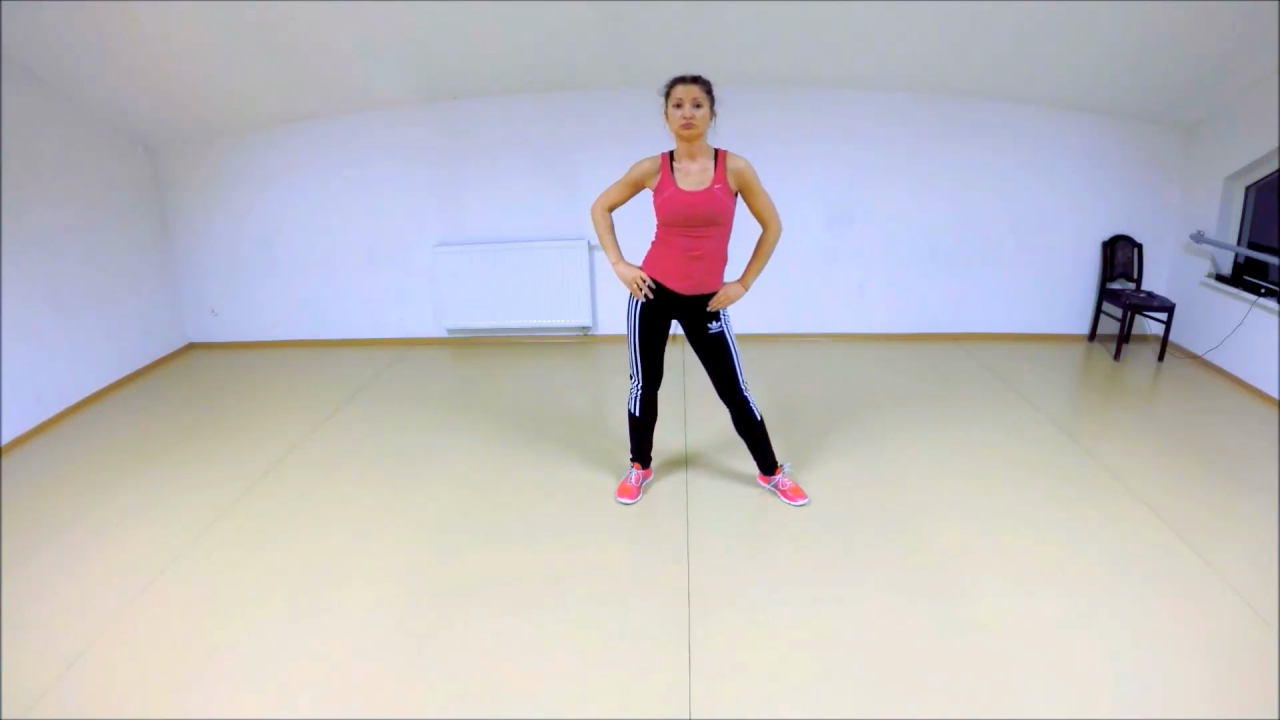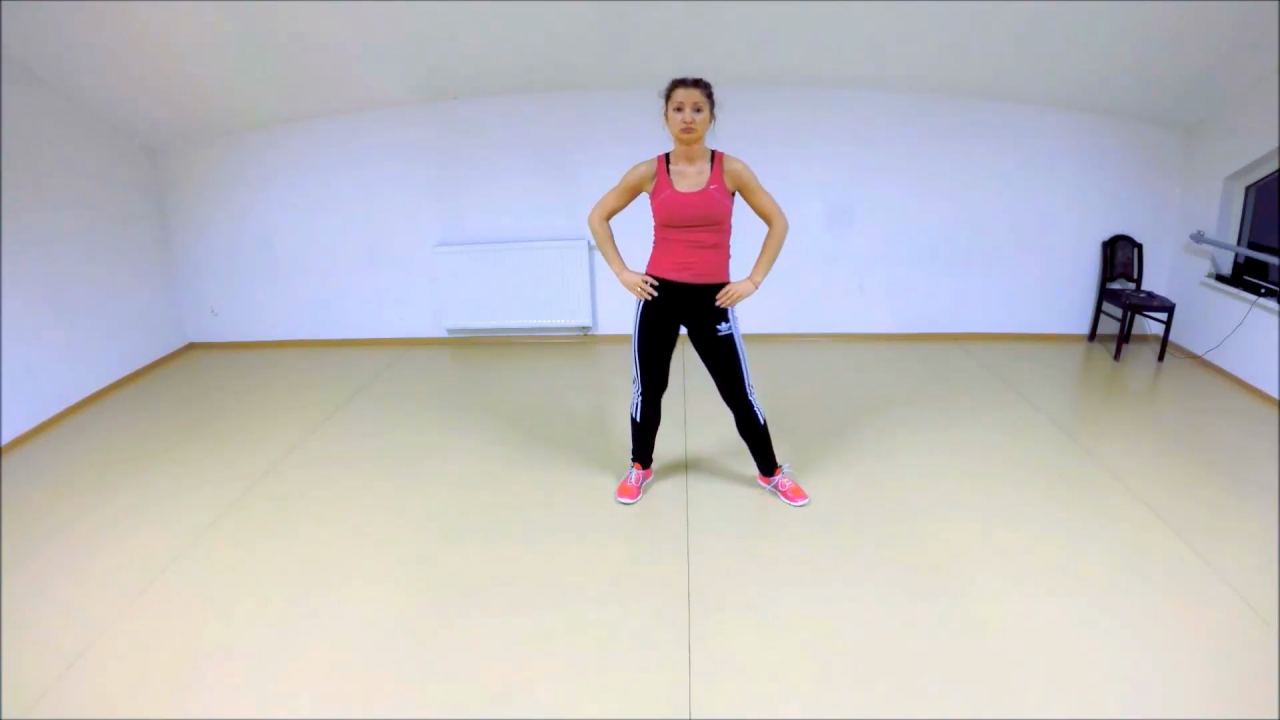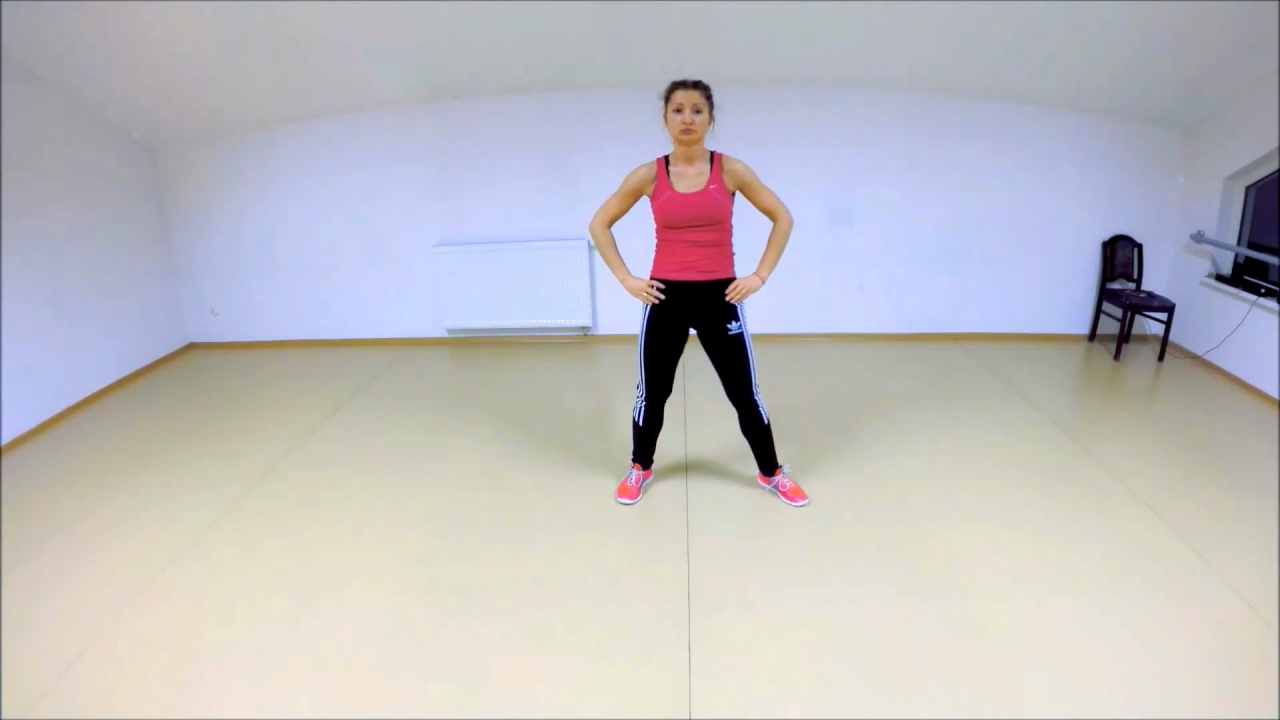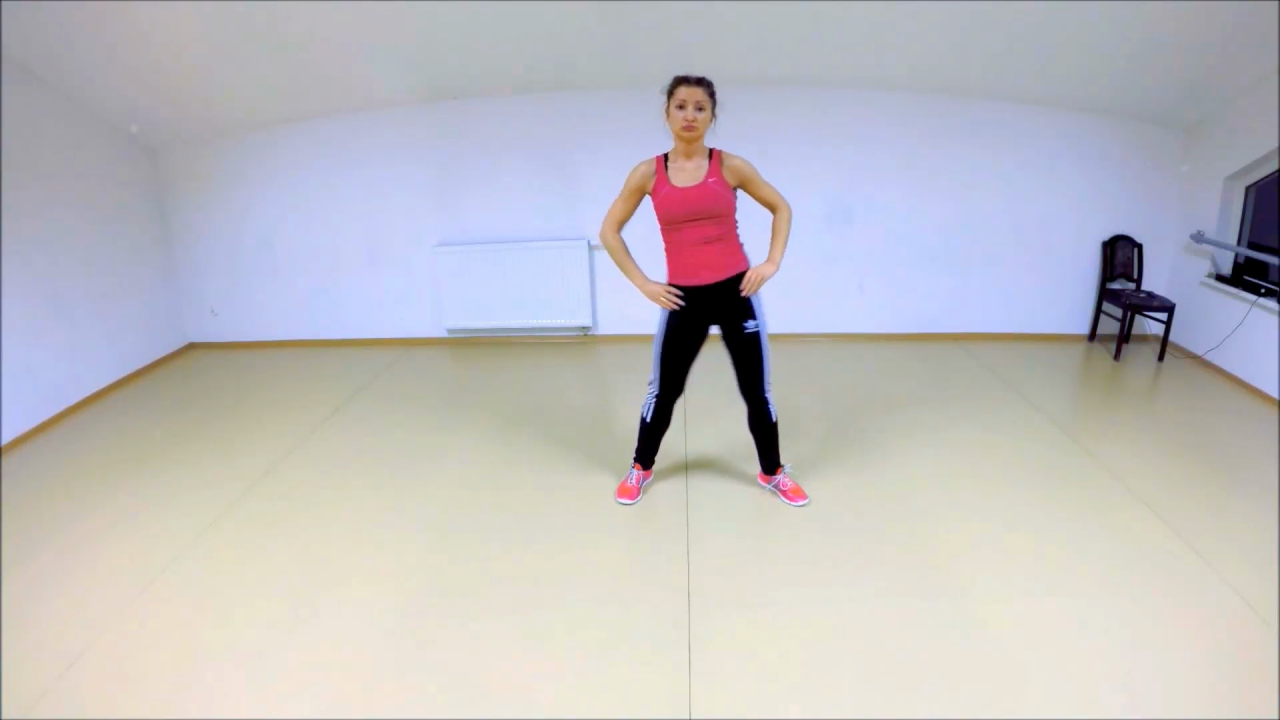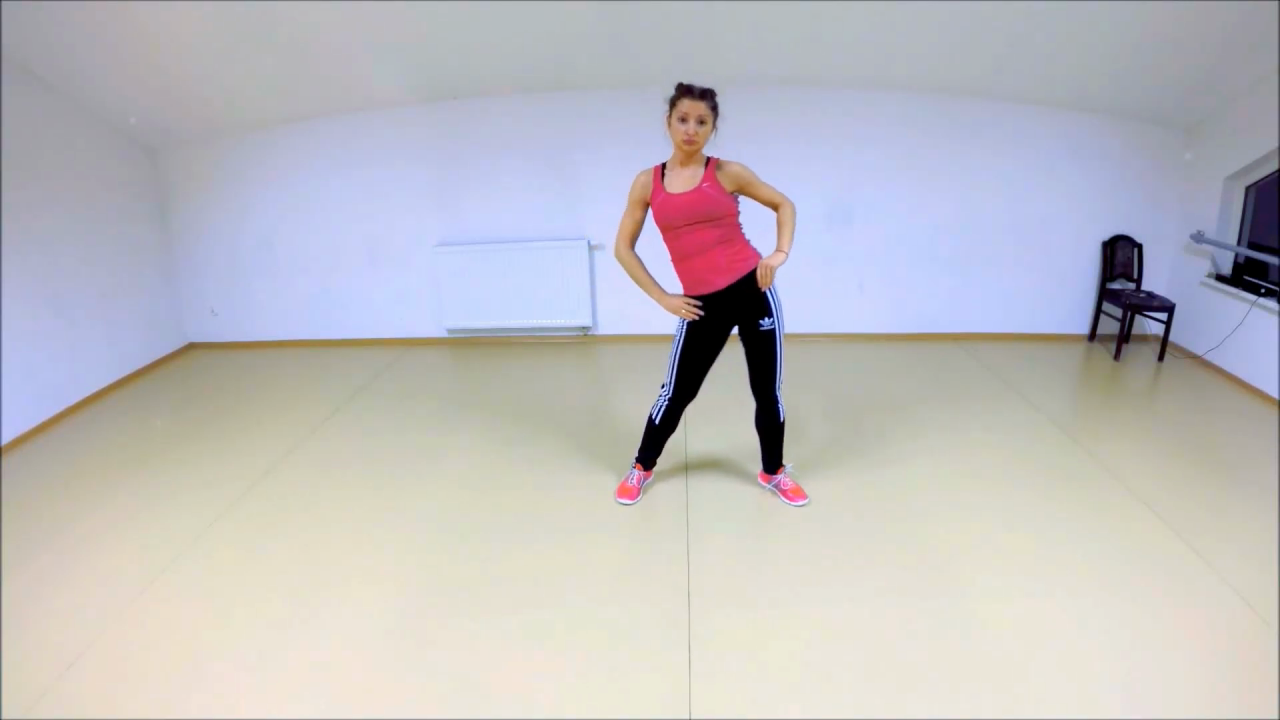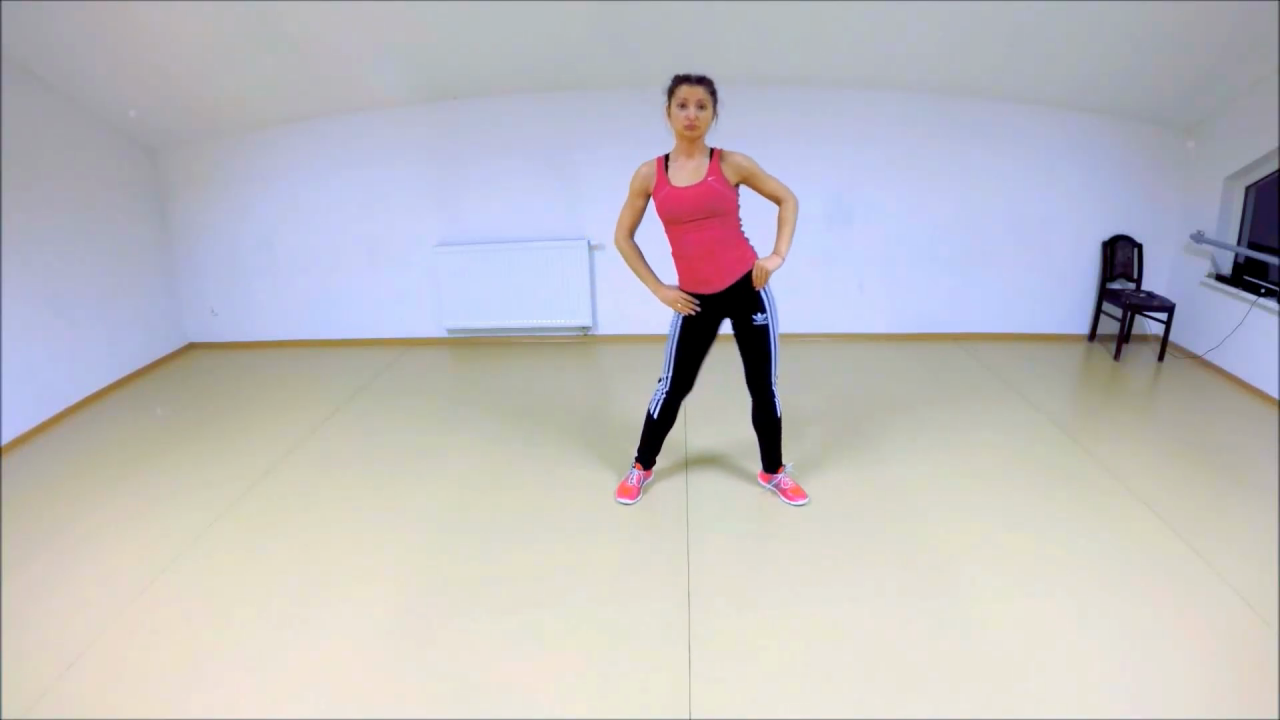
dt=0.2s
person 1, frame 1
left shoulder: (735, 168)
right shoulder: (651, 169)
left elbow: (772, 225)
right elbow: (601, 207)
left wrist: (744, 283)
right wrist: (618, 264)
left hip: (705, 300)
right hip: (653, 293)
left knee: (734, 391)
right knee: (644, 385)
left ankle: (771, 472)
right ankle: (639, 466)
person 1, frame 2
left shoulder: (731, 170)
right shoulder: (647, 172)
left elbow: (777, 222)
right elbow: (598, 217)
left wrist: (753, 279)
right wrist: (621, 272)
left hip: (712, 298)
right hip: (660, 295)
left knee: (739, 395)
right knee: (647, 390)
left ankle: (770, 473)
right ankle: (640, 467)
person 1, frame 3
left shoulder: (731, 169)
right shoulder: (647, 175)
left elbow: (782, 217)
right elbow: (599, 225)
left wrist: (761, 274)
right wrist: (626, 278)
left hip: (720, 297)
right hip: (666, 297)
left knee: (745, 395)
right knee: (652, 393)
left ankle: (771, 472)
right ankle: (640, 467)
person 1, frame 4
left shoulder: (730, 166)
right shoulder: (647, 172)
left elbow: (781, 207)
right elbow: (610, 232)
left wrist: (772, 260)
right wrist: (643, 283)
left hip: (736, 292)
right hip: (684, 298)
left knee: (757, 390)
right knee: (664, 390)
left ankle: (772, 472)
right ankle: (641, 468)
person 1, frame 5
left shoulder: (727, 172)
right shoulder: (647, 182)
left elbow: (784, 204)
right elbow: (623, 247)
left wrist: (781, 252)
right wrist: (661, 297)
left hip: (752, 291)
right hip: (703, 304)
left knee: (767, 390)
right knee: (676, 393)
left ankle: (773, 471)
right ankle: (642, 467)
person 1, frame 6
left shoulder: (732, 163)
right shoulder: (650, 173)
left elbow: (787, 199)
right elbow: (623, 235)
left wrist: (778, 255)
right wrist: (658, 288)
left hip: (748, 289)
right hip: (695, 299)
left knee: (763, 387)
right knee: (673, 386)
left ankle: (773, 471)
right ankle: (642, 467)
